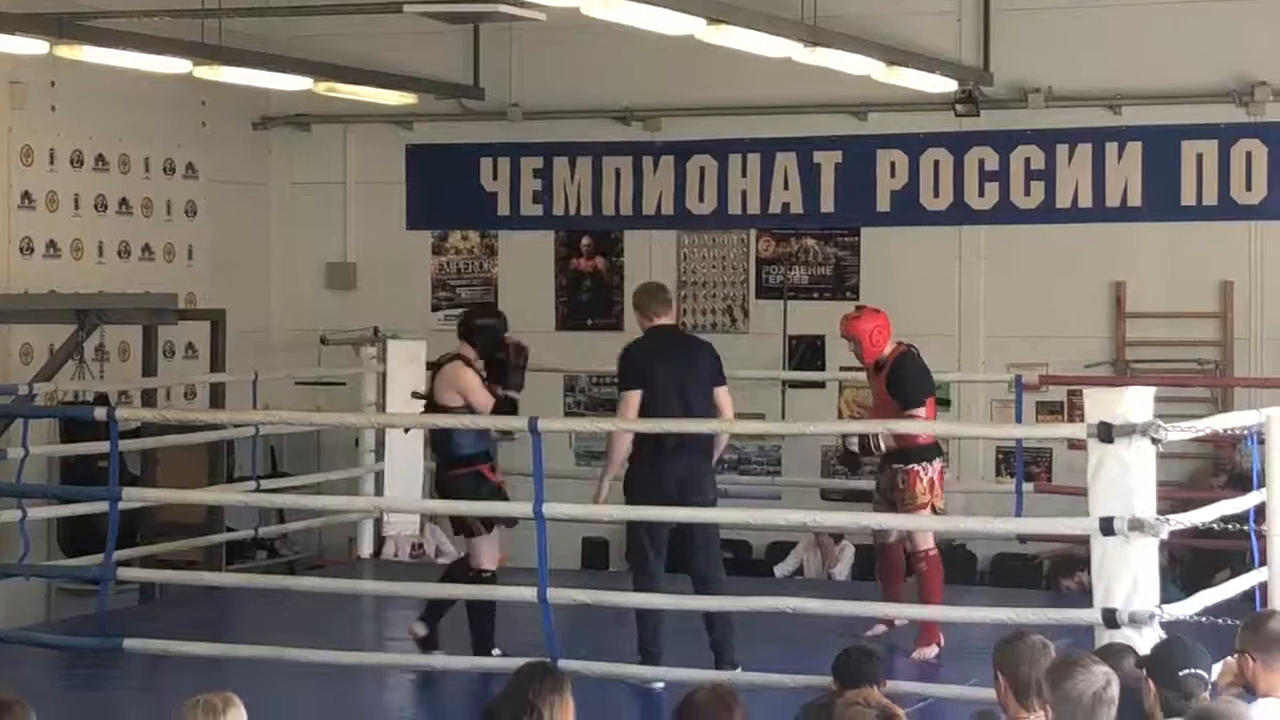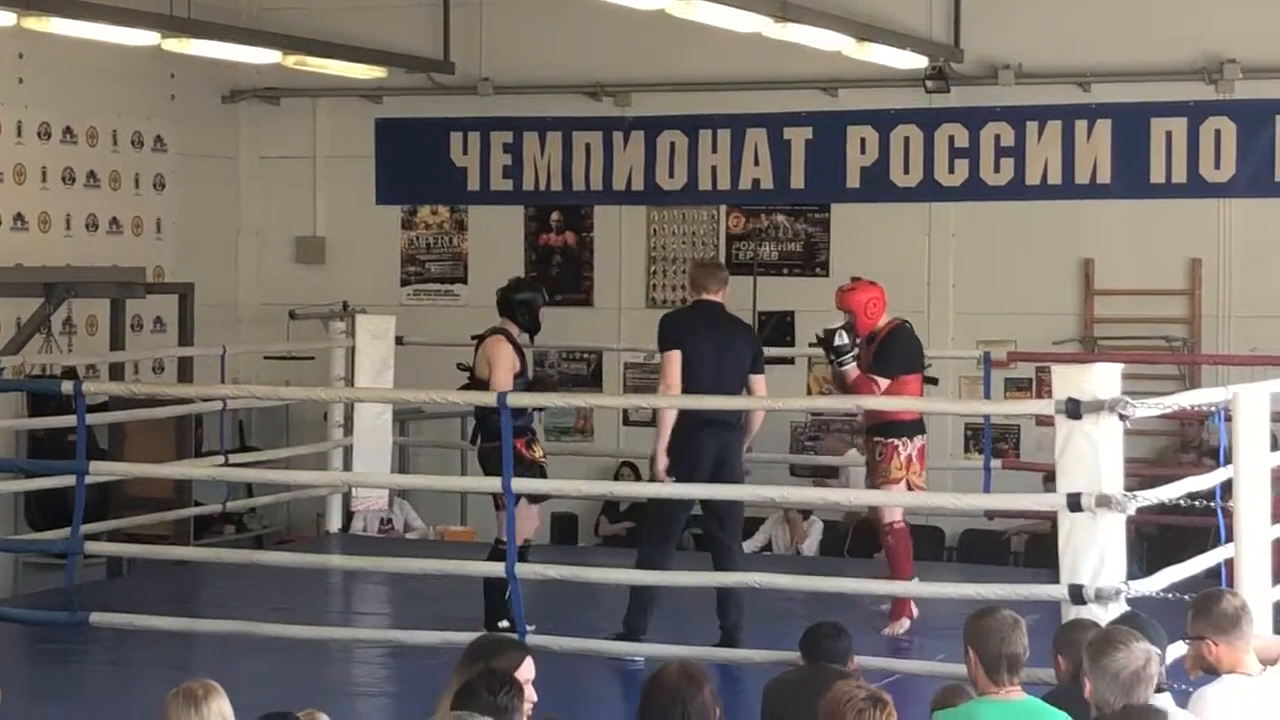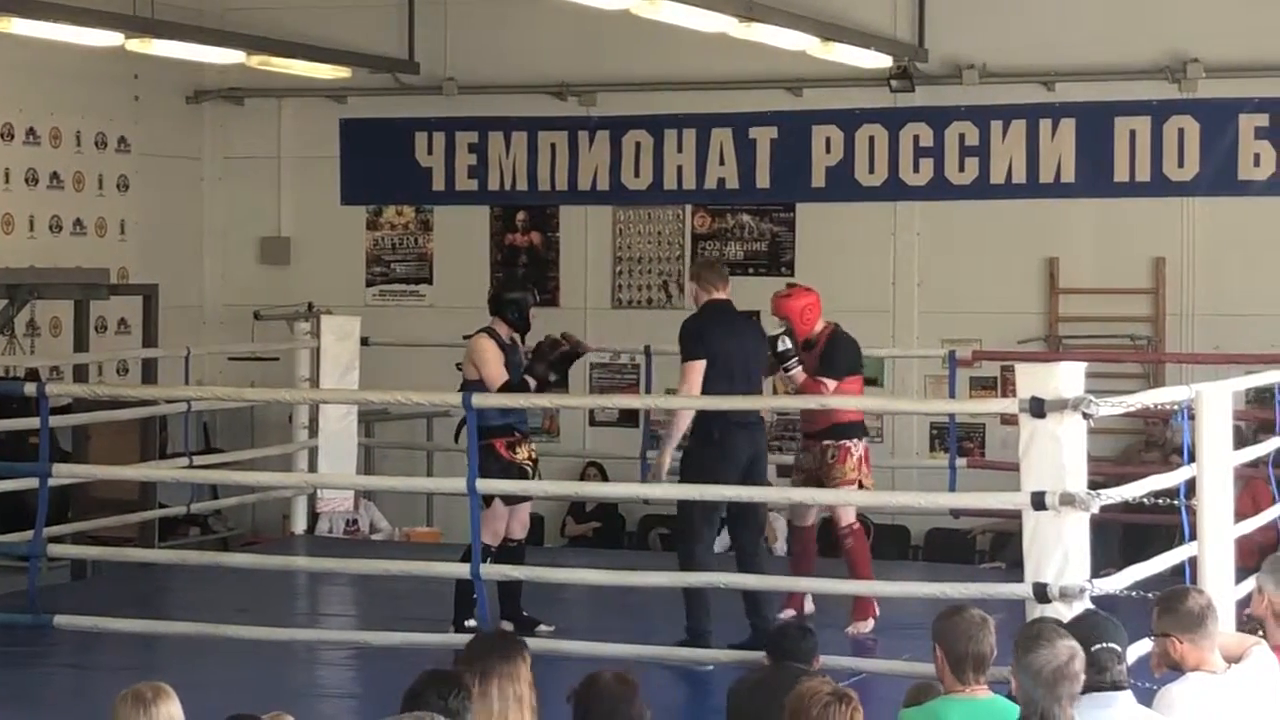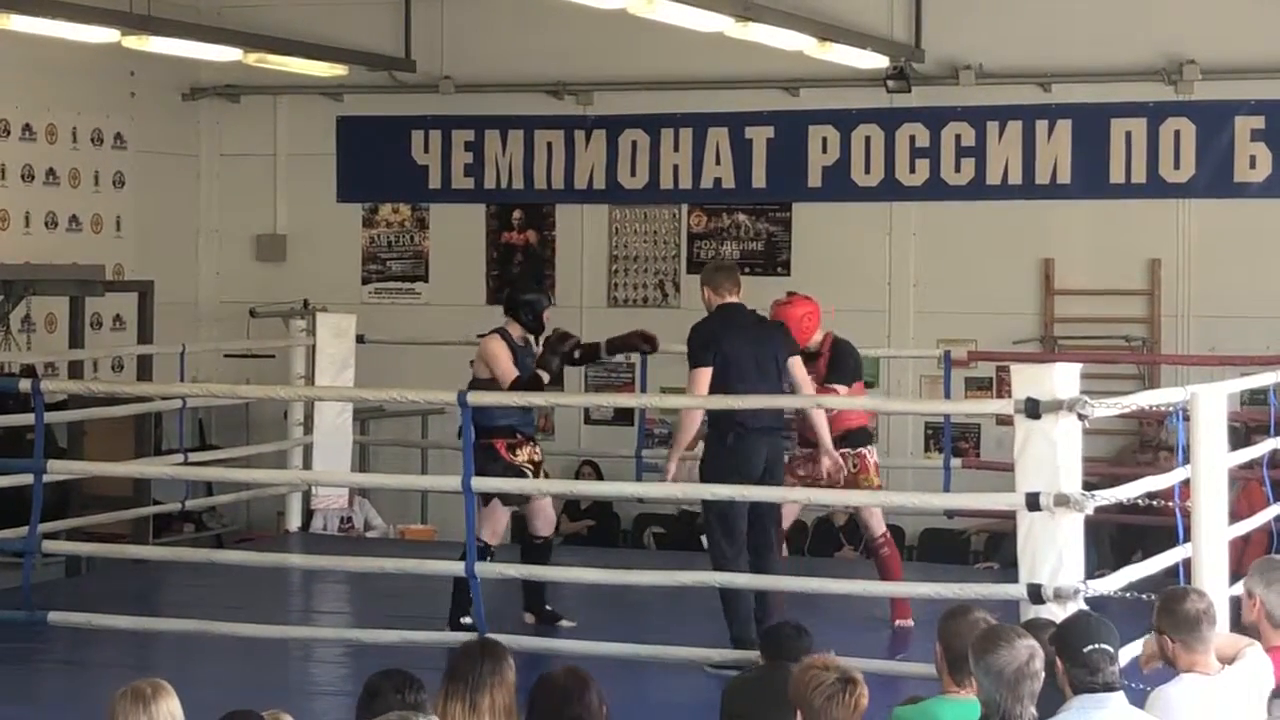
dt=1s
person 1, frame 1
left shoulder: (636, 353)
right shoulder: (703, 350)
left elbow: (626, 423)
right elbow: (726, 415)
left wrist: (606, 478)
left hip: (652, 468)
right hip: (696, 466)
left knee: (648, 567)
right knee: (708, 565)
left ankle: (651, 662)
right ankle: (726, 659)
person 1, frame 2
left shoulder: (676, 323)
right shoulder: (745, 332)
left elbow: (671, 387)
right elbow: (759, 403)
left wrist: (660, 447)
left hip: (690, 439)
right hip: (728, 442)
left knee: (660, 538)
right knee: (727, 542)
left ankle: (634, 633)
right ankle: (732, 637)
person 1, frame 3
left shoulder: (697, 325)
right shoulder: (754, 328)
left elbow: (690, 394)
left wrist: (666, 449)
left hip: (715, 439)
right hip: (754, 439)
left knee: (696, 542)
right knee: (752, 540)
left ankle: (699, 639)
right ankle: (763, 633)
person 1, frame 4
left shoulder: (706, 331)
right shoulder: (773, 329)
left elbow: (698, 400)
right elbow: (805, 388)
left wrist: (674, 456)
right wrist: (826, 447)
left hip: (731, 446)
right hip: (772, 444)
left knee: (729, 549)
right knee: (764, 544)
left ankle: (745, 647)
person 2, frame 1
left shoulder: (456, 367)
right shoulder: (461, 372)
left elbow: (481, 411)
right elbow: (500, 418)
left wrist: (498, 378)
right wrist: (512, 382)
left hip: (461, 473)
right hip: (470, 475)
left knee: (476, 558)
right knee: (486, 565)
left ankle: (428, 622)
right ankle: (483, 651)
person 2, frame 2
left shoulder: (501, 342)
right shoulder: (500, 346)
left wrist: (531, 390)
right wrist: (535, 396)
left hip: (515, 448)
right hip: (507, 450)
left knee: (521, 534)
right knee: (512, 539)
left ankle: (500, 611)
right ankle: (495, 621)
person 2, frame 3
left shoulder: (510, 342)
right shoulder: (483, 344)
left elbow: (538, 384)
right elbow: (507, 394)
left wrist: (561, 359)
right wrist: (538, 364)
left hip: (517, 448)
right hip: (494, 450)
left knee: (517, 534)
right knee: (491, 536)
left ankle: (512, 615)
right ankle: (462, 619)
person 2, frame 4
left shoulder: (527, 343)
right shoulder: (494, 345)
left elbow: (574, 355)
right elbow: (520, 391)
left wrist: (622, 344)
right wrist: (548, 360)
left hip: (525, 445)
right hip: (498, 448)
left knee: (543, 525)
right knee: (490, 536)
left ankle: (536, 606)
right ankle: (460, 616)
person 3, frame 1
left shoulder: (906, 367)
right shoulder: (879, 366)
left elbow: (914, 427)
left wrist: (869, 444)
right wrist: (863, 443)
left hip: (917, 463)
right hip: (894, 462)
left knee: (920, 544)
right knee: (884, 535)
left ankle: (931, 632)
person 3, frame 2
left shoulder: (898, 340)
right shoulder: (872, 339)
left elbow: (869, 391)
right elbow: (849, 386)
left wrist: (845, 357)
right wrist: (835, 354)
left hip: (899, 436)
right hip: (880, 435)
left knee: (889, 518)
right knee: (886, 517)
left ankle: (903, 607)
right ankle: (905, 583)
person 3, frame 3
left shoulder: (839, 344)
right shoulder: (800, 344)
left elbow: (818, 394)
right elbow: (777, 378)
left wrist: (788, 362)
right wrist: (776, 357)
left hip: (843, 439)
right hip: (813, 440)
left knee: (844, 520)
right knee: (800, 518)
left ankle: (866, 606)
right ankle: (799, 598)
person 3, frame 4
left shoulder: (842, 353)
right shoulder: (794, 356)
left elbow: (831, 405)
left hip: (852, 448)
right hip: (811, 449)
left knee: (875, 528)
right knee: (776, 520)
left ankle: (900, 609)
